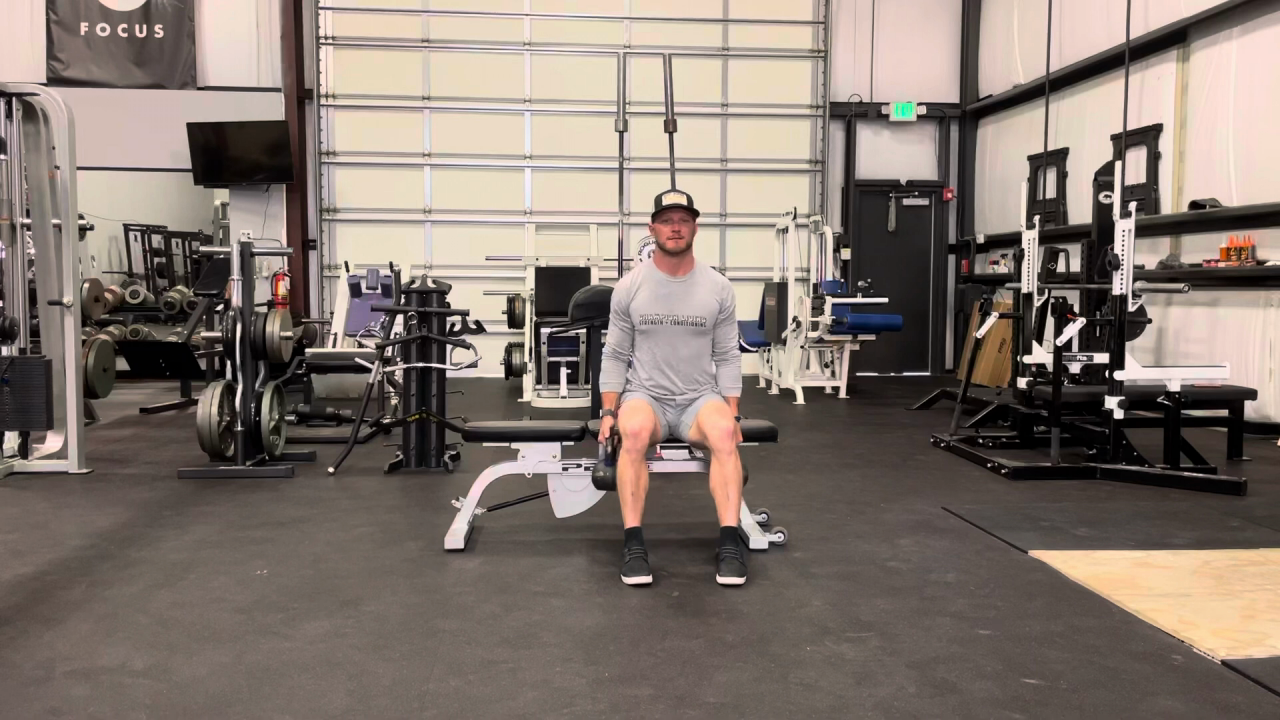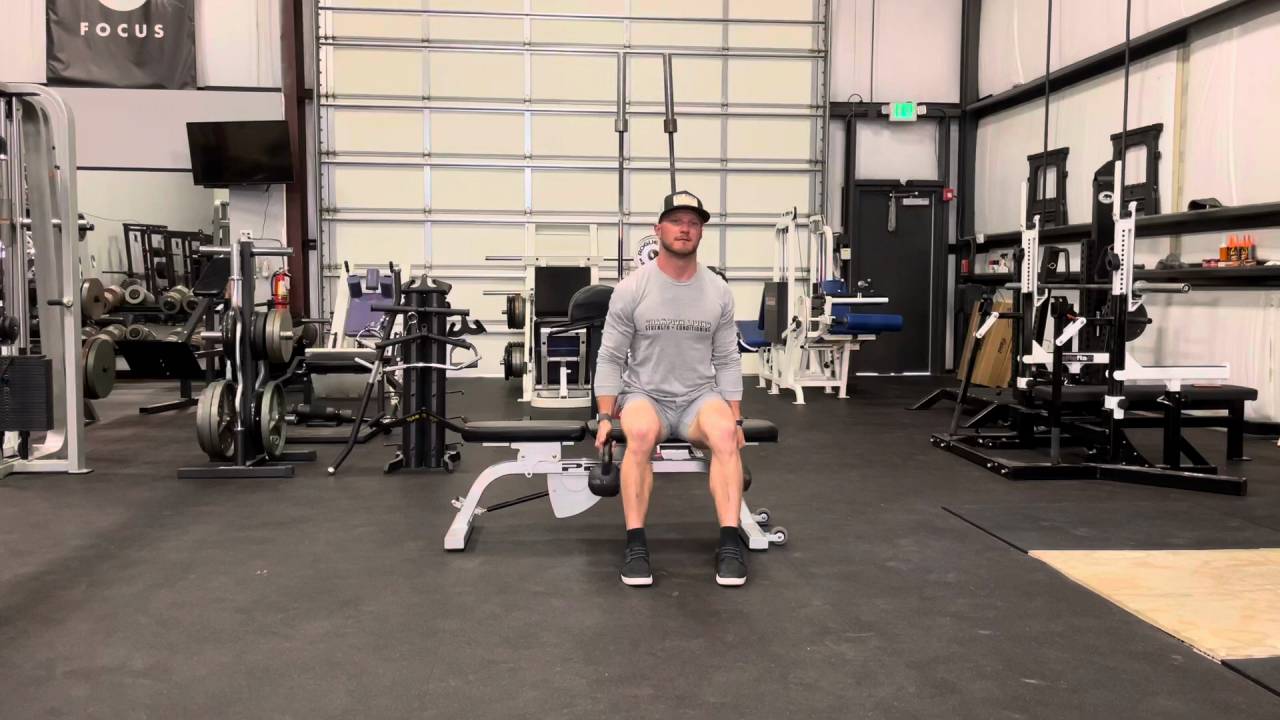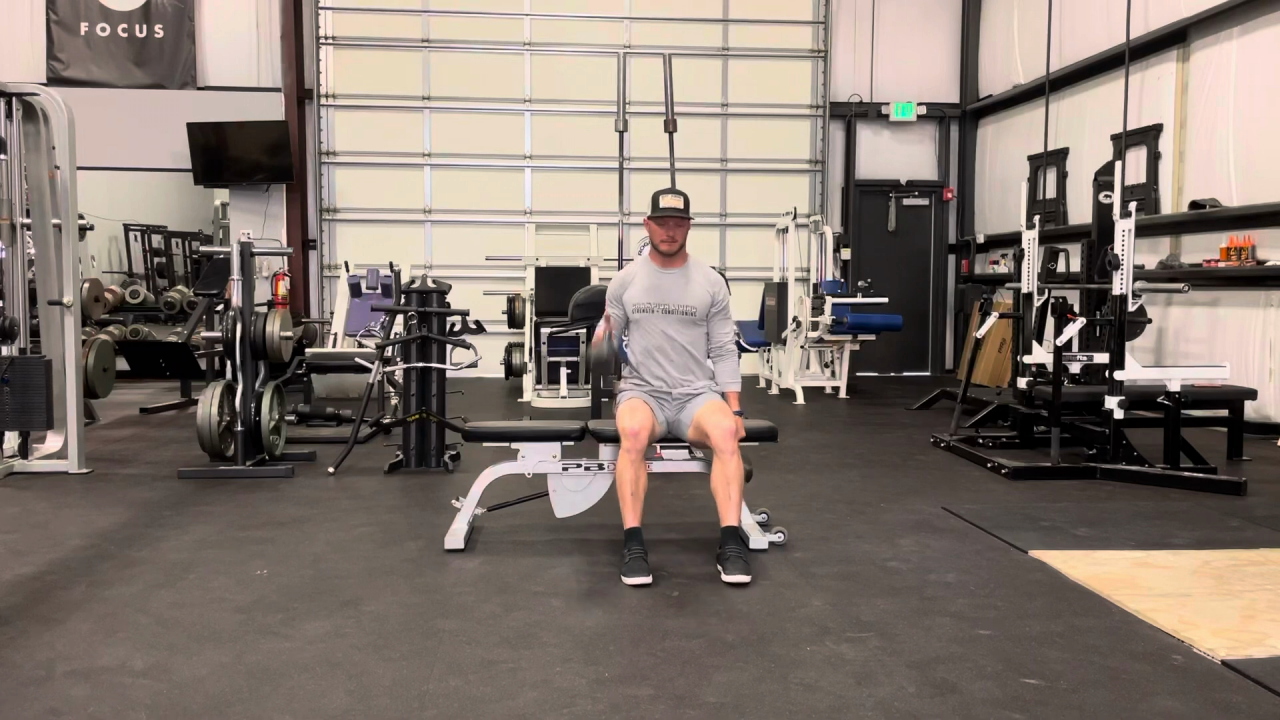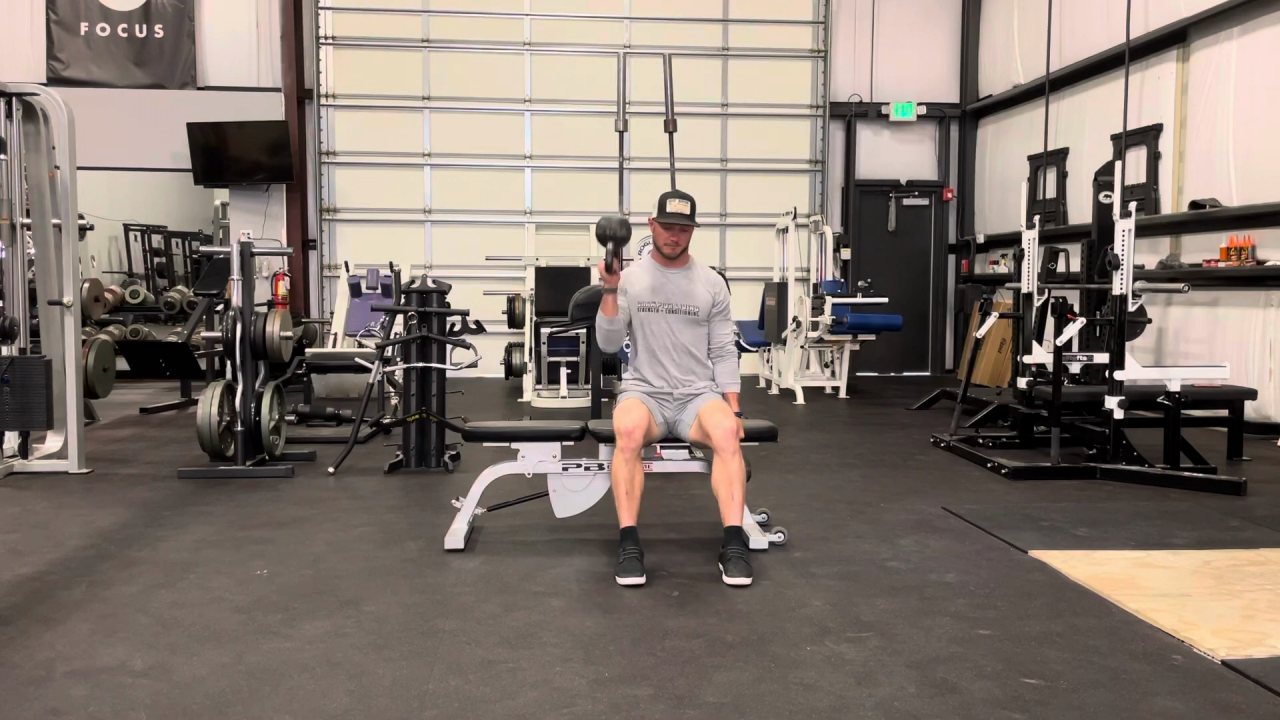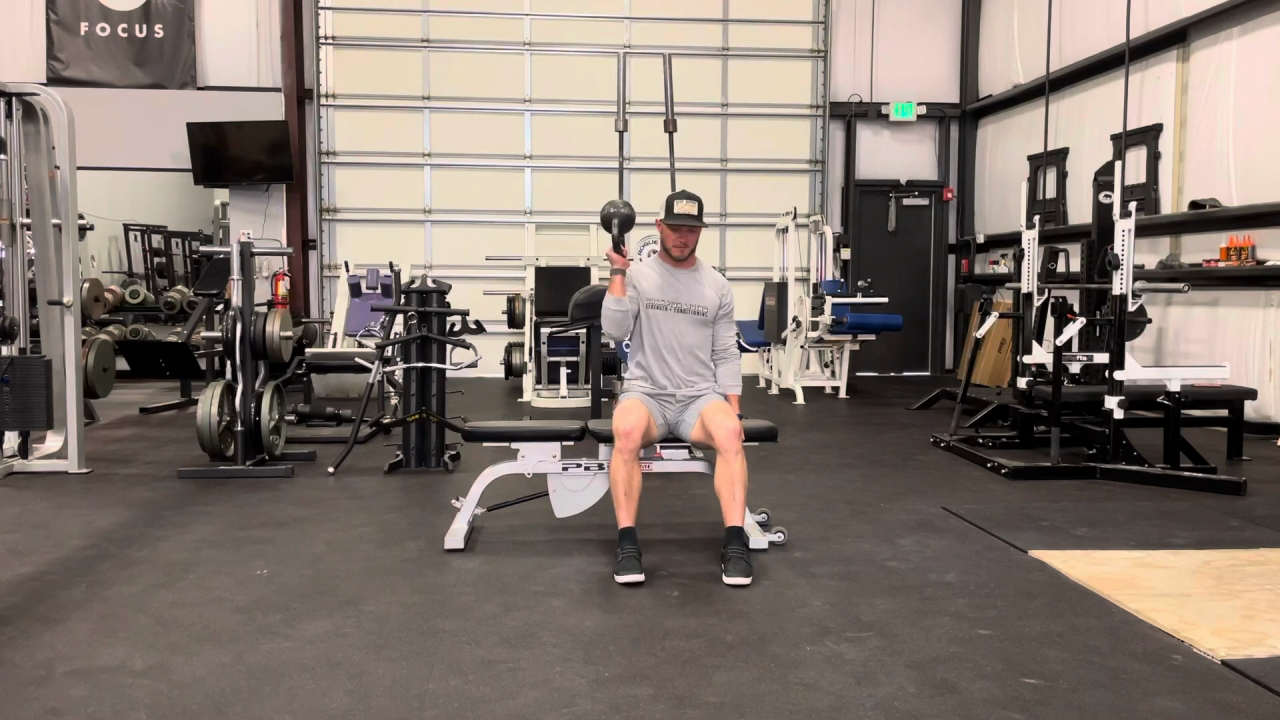
dt=0.3s
person 1, frame 1
left shoulder: (718, 288)
right shoulder: (630, 286)
left elbow: (727, 356)
right elbow: (615, 355)
left wrist: (733, 414)
right wrist: (609, 411)
left hip: (699, 397)
right hip: (645, 394)
left knee: (723, 434)
right knee: (633, 432)
left ankle: (729, 542)
right ankle: (633, 543)
person 1, frame 2
left shoulder: (719, 292)
right shoulder: (632, 288)
left elbow: (727, 360)
right elbow: (611, 357)
left wrist: (736, 418)
right wrist: (606, 414)
left hip: (699, 398)
right hip: (645, 396)
left knee: (724, 434)
right knee: (641, 434)
left ankle: (730, 543)
right ankle: (635, 544)
person 1, frame 3
left shoulder: (711, 282)
right shoulder: (626, 280)
left elbow: (724, 350)
right elbow: (610, 335)
left wrist: (734, 408)
right wrist: (603, 336)
left hip: (697, 392)
right hip: (643, 391)
left knee: (725, 433)
right knee: (634, 433)
left ankle: (731, 543)
right ankle: (633, 543)
person 1, frame 4
left shoulder: (711, 283)
right shoulder: (630, 277)
left elbow: (723, 352)
right elbow: (608, 342)
left wrist: (734, 409)
right wrist: (610, 290)
left hip: (697, 394)
right hip: (644, 392)
left knee: (726, 433)
right knee: (628, 432)
left ankle: (734, 543)
right ankle: (629, 544)
person 1, frame 5
left shoulder: (717, 286)
right shoulder: (637, 276)
left elbow: (726, 354)
right elbow: (615, 329)
left wrist: (734, 411)
right wrist: (618, 271)
left hip: (699, 396)
right hip: (645, 393)
left knee: (729, 434)
right knee: (626, 431)
left ankle: (734, 543)
right ankle: (627, 543)
